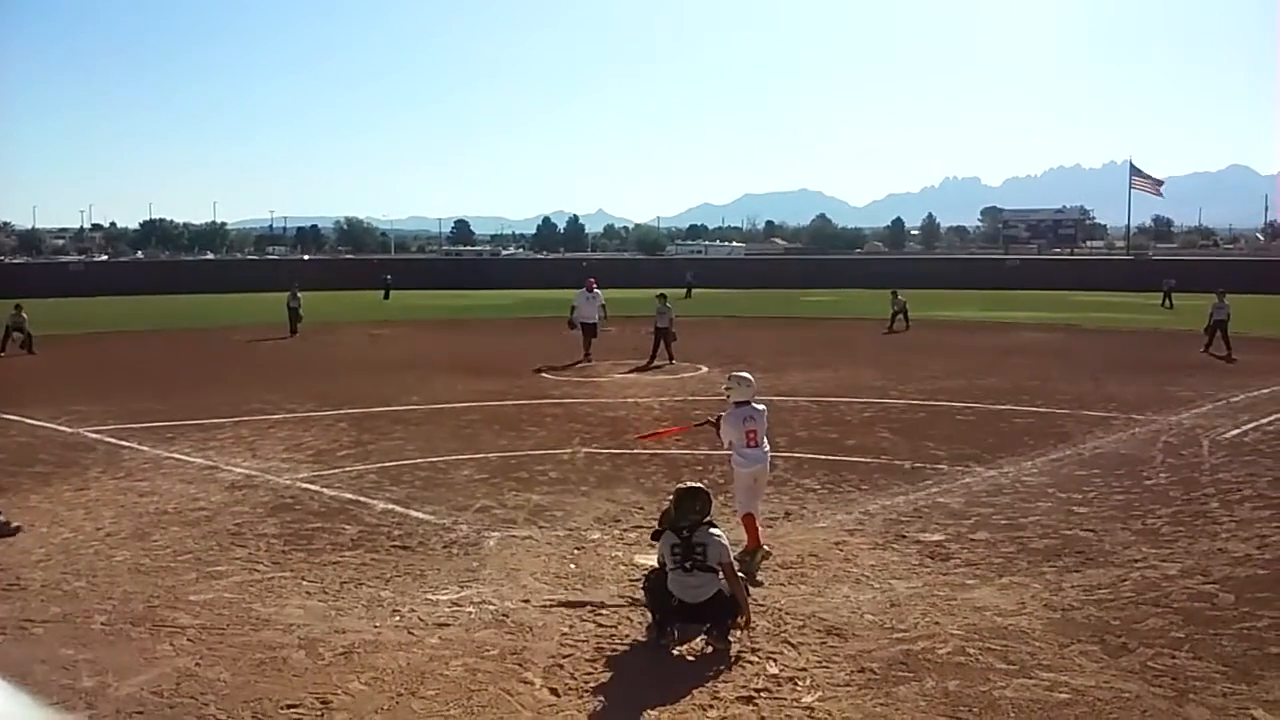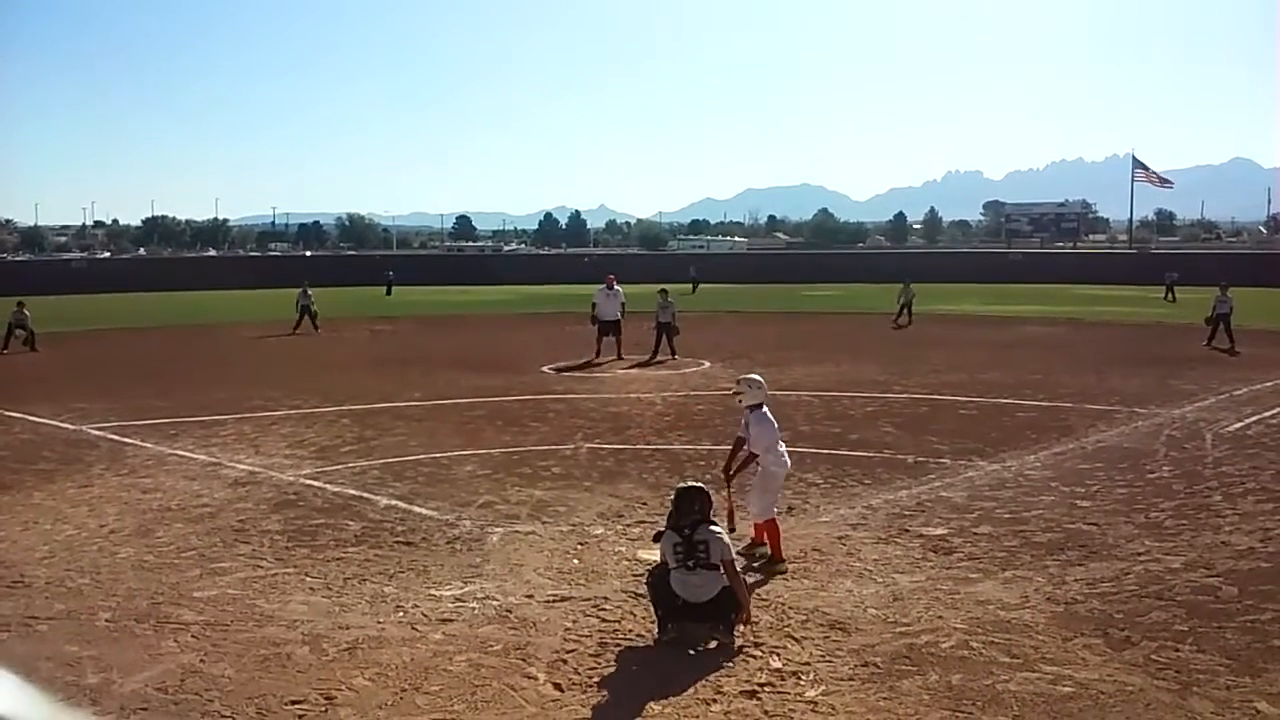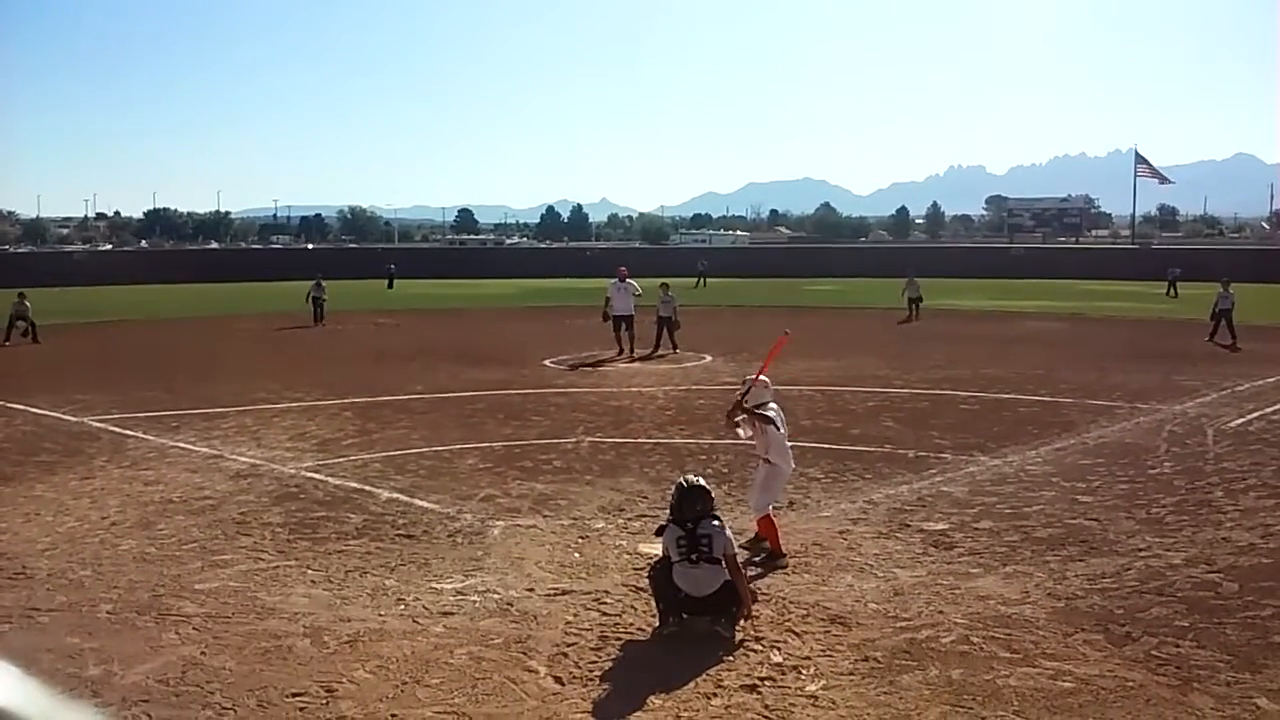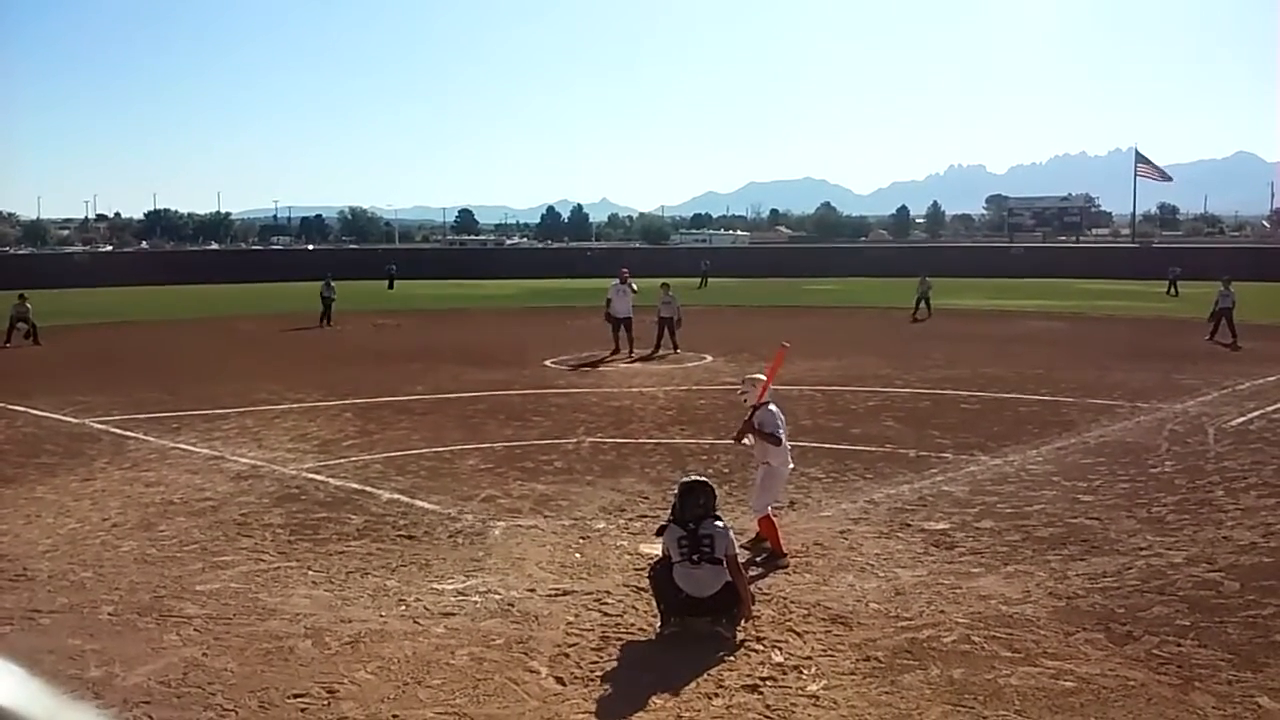
dt=0.7s
person 1, frame 1
left shoulder: (729, 418)
right shoulder: (761, 411)
left elbow: (727, 444)
left wrist: (717, 427)
left hip: (743, 467)
right hip: (762, 465)
left knee: (745, 508)
right knee: (753, 506)
left ankle: (757, 546)
right ankle: (751, 547)
person 1, frame 2
left shoulder: (760, 420)
right shoulder: (751, 414)
left elbow: (755, 453)
right elbow: (741, 437)
left wrist: (734, 472)
right wrist: (729, 461)
left hip: (773, 468)
right hip: (767, 465)
left knee: (764, 510)
right knee: (755, 503)
left ankle: (777, 559)
right ankle: (759, 542)
person 1, frame 3
left shoulder: (771, 409)
right shoulder: (754, 412)
left elbow: (768, 421)
right elbow: (735, 425)
left wrist: (745, 410)
right wrist: (733, 415)
left hip: (777, 465)
right hip: (766, 463)
left knee: (761, 507)
right knee: (756, 501)
left ankle: (778, 554)
right ankle: (762, 536)
person 1, frame 4
left shoulder: (770, 414)
right shoulder: (757, 413)
left elbow: (777, 441)
right elbow: (752, 438)
left wrist: (754, 430)
right wrist: (742, 434)
left hip: (776, 466)
right hip: (765, 464)
left knee: (760, 507)
right knee: (758, 501)
left ankle: (779, 553)
right ankle: (763, 537)
person 2, frame 1
left shoulder: (666, 537)
right shoulder: (716, 537)
right elbow: (732, 578)
right wrist: (746, 609)
left hip: (675, 608)
right hip: (711, 609)
left knee: (653, 579)
right knee: (738, 588)
left ankle: (663, 627)
right ankle: (718, 630)
person 2, frame 2
left shoulder: (667, 537)
right shoulder: (718, 535)
right elbow: (733, 576)
right wrist: (746, 606)
left hip: (679, 607)
right hip: (714, 607)
left knee: (656, 576)
right knee: (737, 587)
left ankle: (669, 624)
right ankle: (723, 625)
person 2, frame 3
left shoulder: (669, 531)
right shoulder: (720, 529)
right elbow: (735, 570)
right wrist: (747, 601)
left hip: (682, 601)
right hip: (717, 601)
left knee: (657, 570)
right knee: (738, 583)
left ankle: (670, 617)
right ankle: (724, 618)
person 2, frame 4
left shoulder: (670, 531)
right shoulder: (722, 530)
left elbow: (666, 561)
right elbow: (736, 572)
right wrist: (747, 602)
left hip: (682, 602)
right hip: (718, 602)
left knee: (657, 570)
right knee: (740, 585)
left ankle: (672, 618)
right ankle: (724, 619)
